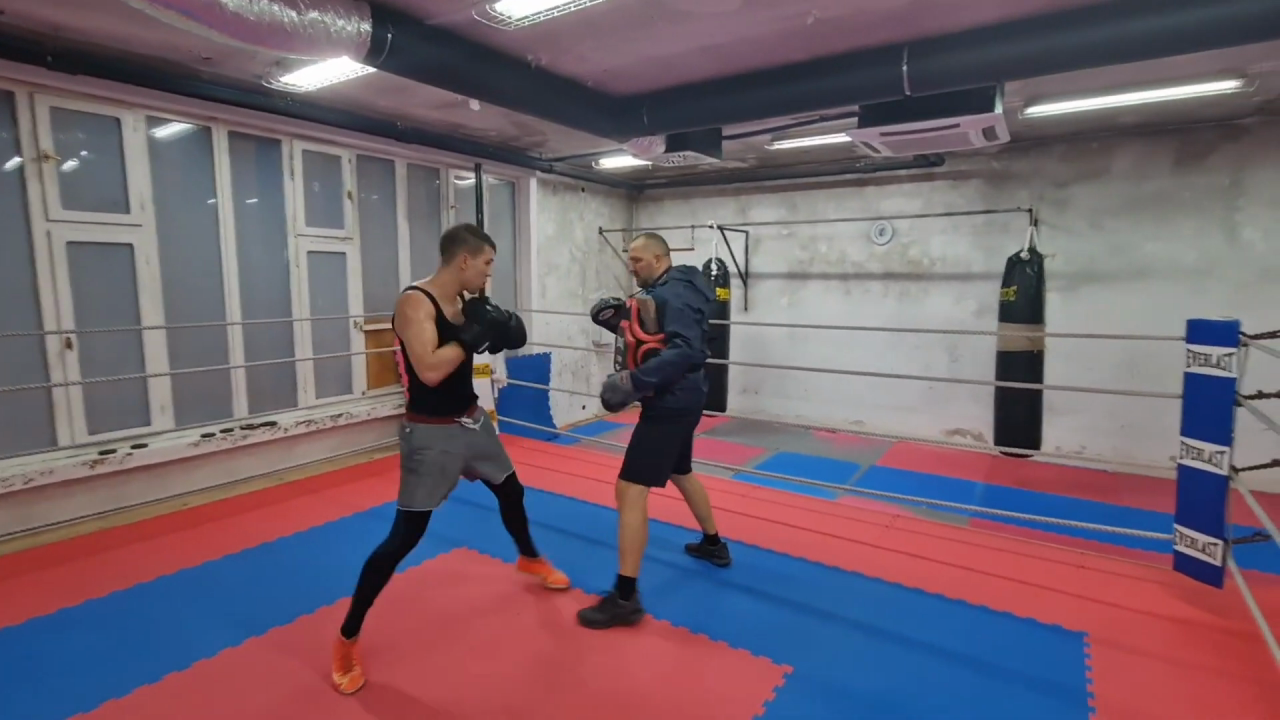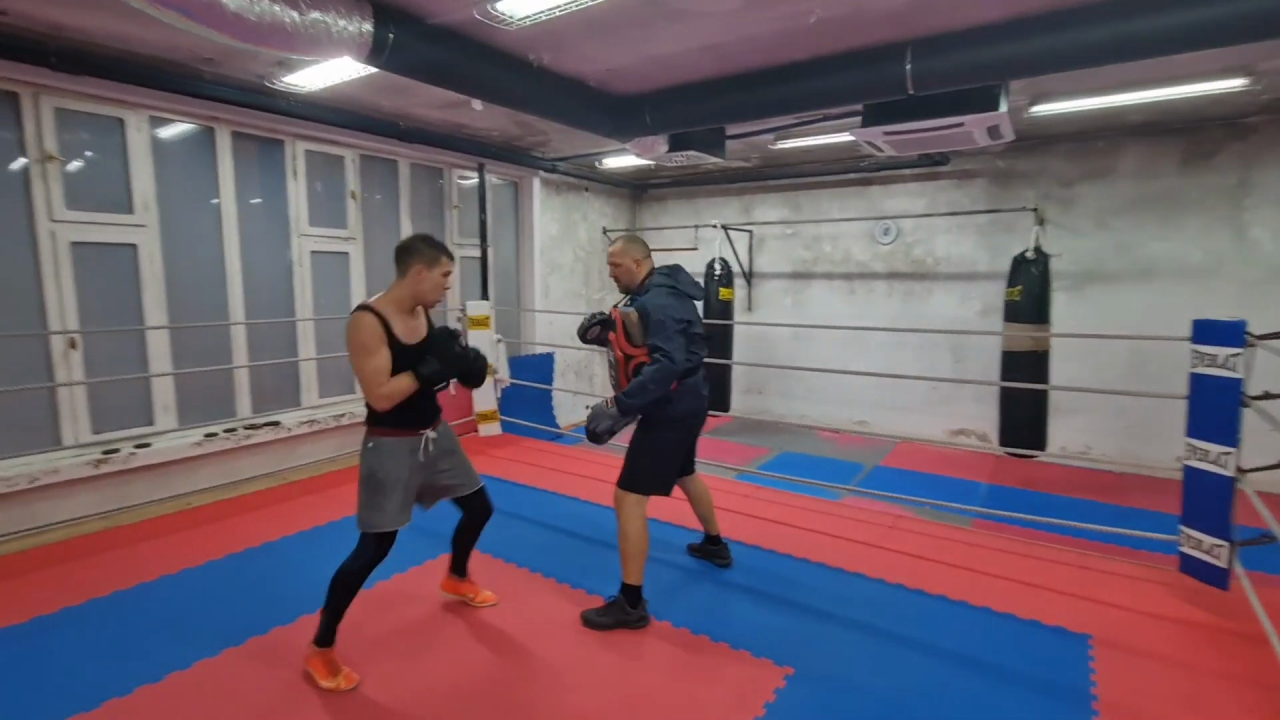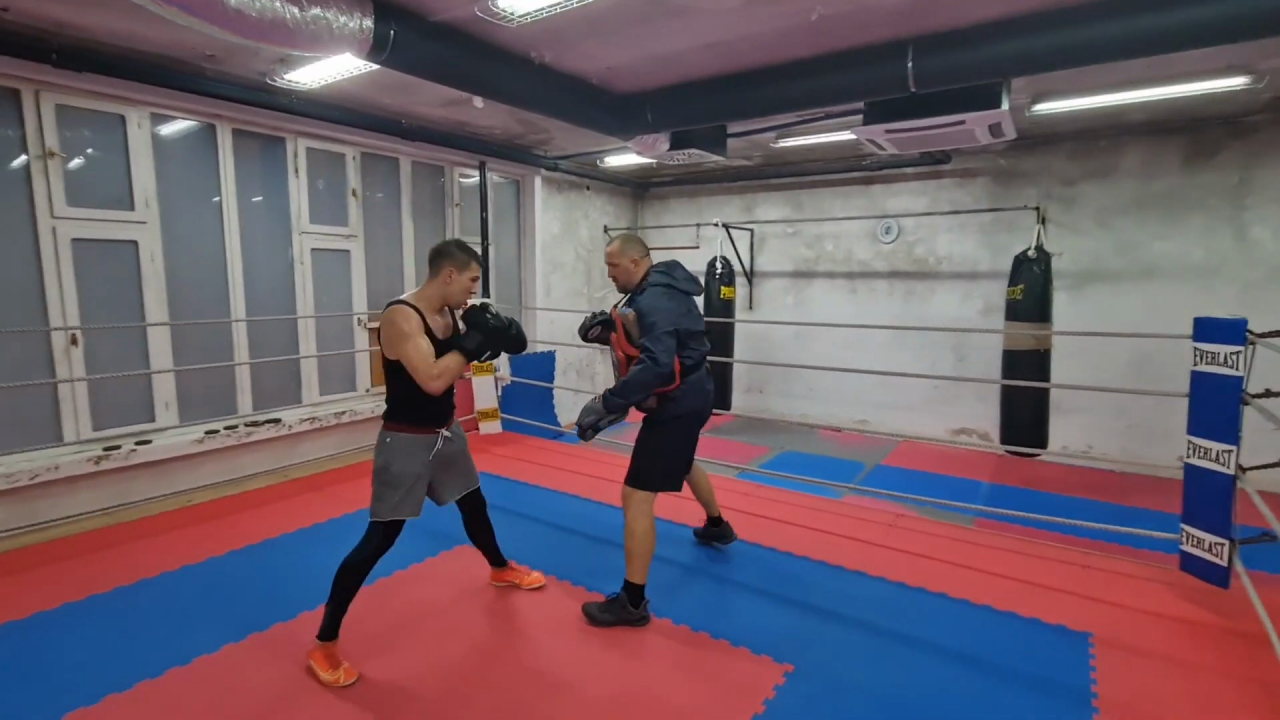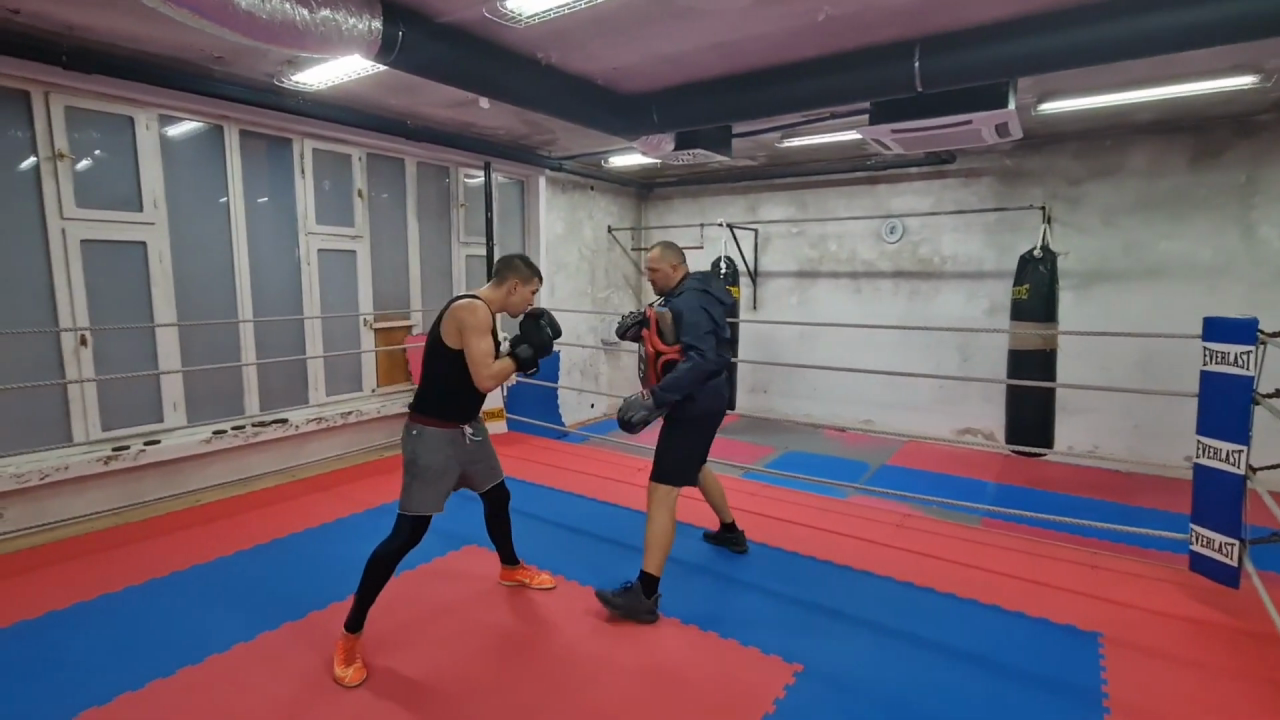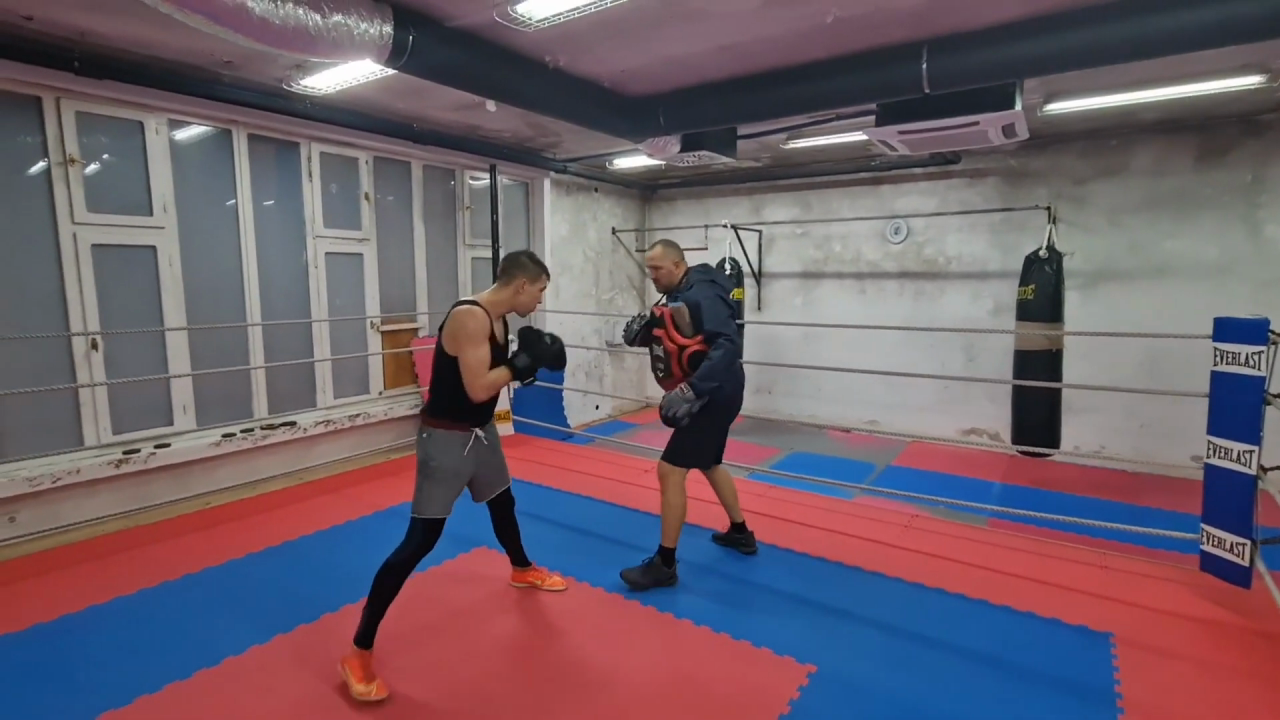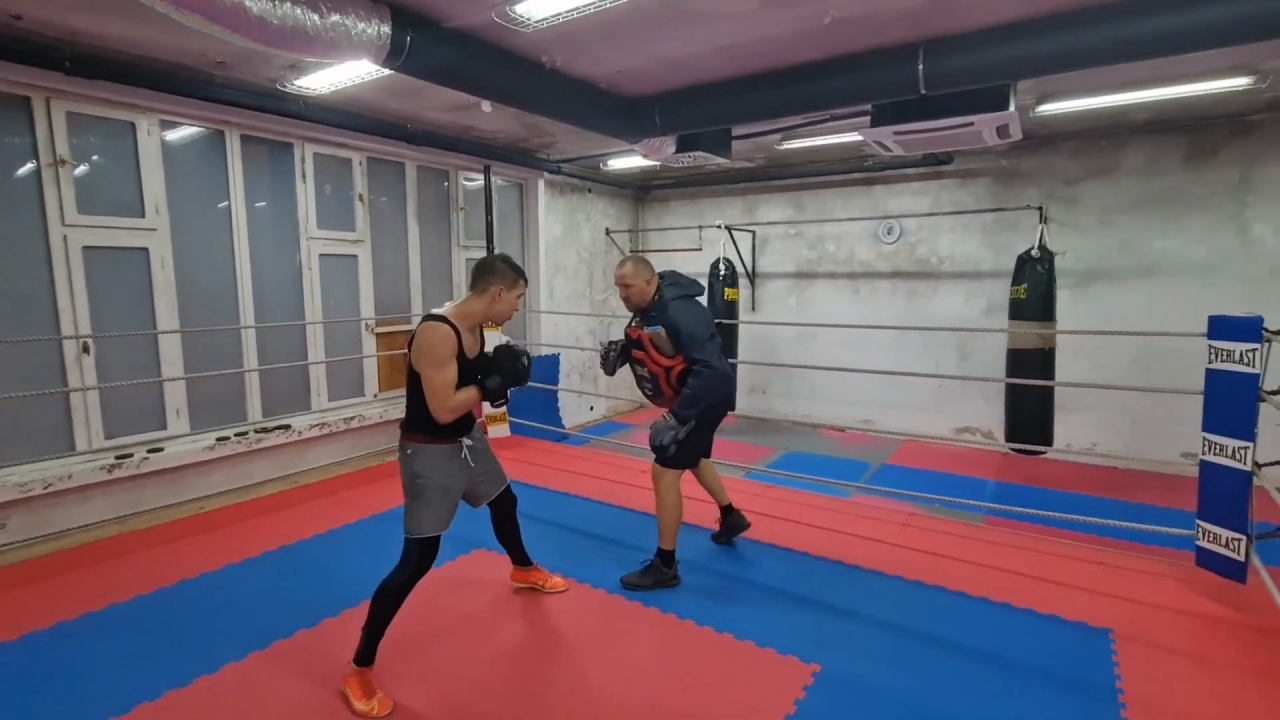
dt=0.3s
person 1, frame 1
left shoulder: (460, 299)
right shoulder: (414, 302)
right elbow: (430, 371)
left wrist: (497, 331)
right wrist: (479, 334)
left hip: (472, 419)
right hip: (432, 430)
left knee: (511, 490)
right knee: (406, 535)
left ankle: (531, 560)
right ankle: (346, 640)
person 1, frame 2
left shoulder: (424, 312)
right shoulder: (366, 321)
right elbow: (380, 397)
left wrist: (461, 362)
right wrist: (432, 367)
left hip: (435, 434)
right hip: (392, 445)
left knee: (479, 507)
right knee: (373, 549)
left ankle: (457, 579)
right ankle: (320, 650)
person 1, frame 3
left shoulder: (448, 312)
right shoulder: (401, 315)
left elbow: (458, 363)
right elbow: (432, 380)
left wrist: (493, 337)
right wrist: (477, 342)
left hip: (445, 432)
right hip: (406, 440)
left knee: (473, 503)
right knee: (379, 540)
left ankle: (501, 569)
right ankle: (324, 644)
person 1, frame 4
left shoulder: (485, 312)
right shoulder: (469, 310)
left elbow: (493, 367)
right elbow: (485, 379)
left wrist: (527, 344)
right wrist: (527, 350)
left hip: (467, 428)
right hip: (432, 433)
left knee: (498, 496)
right knee: (408, 533)
left ankle: (511, 568)
right ankle: (349, 636)
person 1, frame 5
left shoulder: (499, 317)
right shoulder: (468, 317)
right elbow: (478, 388)
left wrist: (534, 357)
right wrist: (524, 362)
left hip: (481, 431)
right hip: (446, 436)
left knee: (503, 501)
right knee: (420, 540)
left ankle: (522, 570)
right ankle: (359, 652)
person 1, frame 6
left shoulder: (474, 326)
right shoulder: (437, 332)
right elbow: (443, 409)
left wrist: (502, 373)
right wrist: (495, 382)
left hip: (468, 440)
right hip: (429, 452)
left knee: (504, 501)
right knee: (417, 560)
left ankle: (524, 569)
right ankle: (359, 669)
person 2, frame 1
left shoulder: (673, 294)
right shoulder: (666, 291)
left elbow: (684, 350)
right elbow: (652, 338)
left wrist: (634, 380)
right wrist: (620, 320)
left hip: (670, 403)
right hip: (678, 400)
left knee: (630, 490)
right knee: (680, 473)
left ankle: (625, 597)
right ankle: (713, 544)
person 2, frame 2
left shoulder: (657, 302)
right shoulder: (654, 294)
left elbow: (667, 363)
left wrist: (620, 405)
right wrist: (609, 332)
left hip: (670, 410)
right hip: (684, 404)
left knee: (628, 498)
right knee: (684, 474)
left ankle: (631, 603)
right ankle: (715, 544)
person 2, frame 3
left shoulder: (654, 302)
right shoulder: (659, 290)
left elbow: (654, 365)
left wrist: (606, 403)
right wrist: (611, 331)
left hip: (676, 405)
right hip: (689, 397)
left knee: (636, 497)
right knee: (683, 462)
left ankle: (632, 602)
right ankle: (717, 524)
person 2, frame 4
left shoulder: (691, 304)
right shoulder: (685, 298)
left elbow: (699, 361)
right elbow: (675, 344)
left wrist: (652, 399)
right wrist: (644, 331)
left hip: (694, 406)
right hip: (702, 401)
left knee: (661, 491)
right knee: (693, 466)
left ankle: (644, 593)
right ankle: (731, 531)
person 2, frame 5
left shoulder: (703, 296)
right shoulder: (677, 296)
left elbow: (728, 346)
right elbow: (675, 341)
left wrist: (692, 391)
right wrist: (645, 332)
left hip: (712, 396)
right hip: (707, 394)
left knee: (670, 470)
right knee: (709, 463)
left ankle: (664, 564)
right ankle: (740, 532)
person 2, frame 6
left shoulder: (681, 312)
right shoulder: (647, 309)
left elbow: (708, 368)
right elbow: (648, 350)
left wrist: (677, 418)
right wrist: (621, 352)
left hip: (705, 398)
right hip: (690, 399)
left knee: (664, 472)
right knee: (693, 458)
left ankle: (665, 566)
right ankle: (731, 517)
